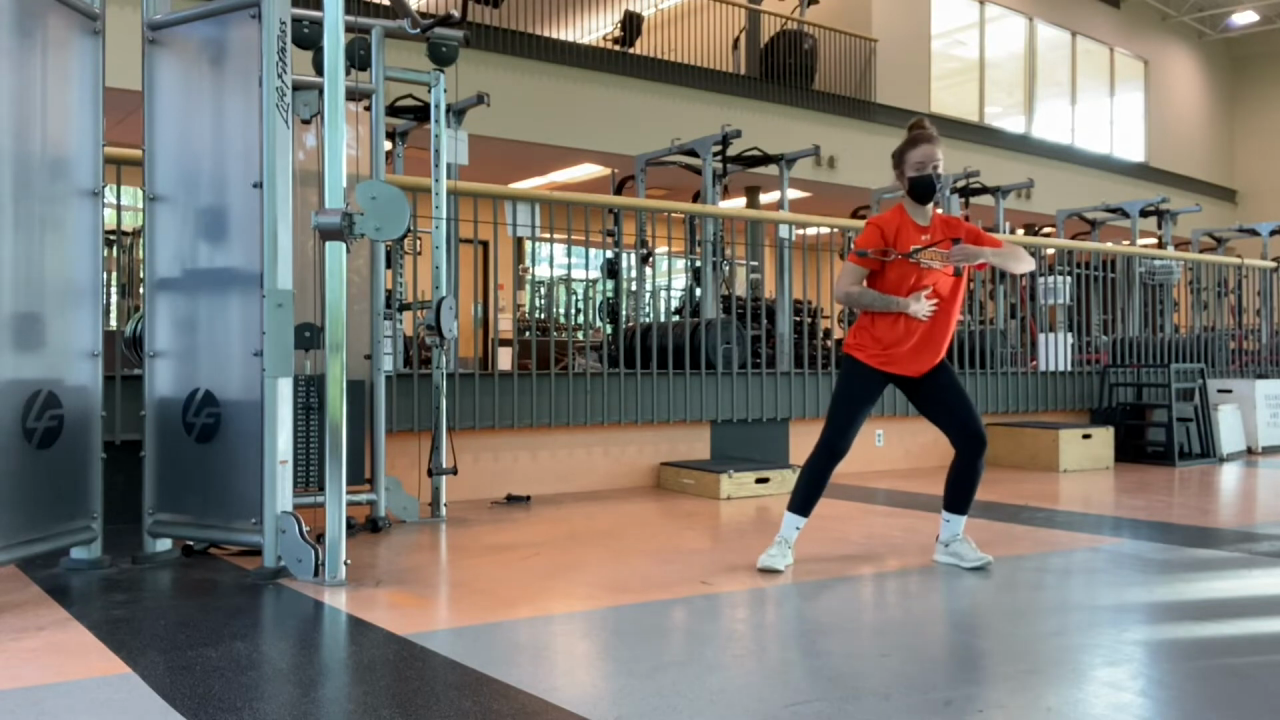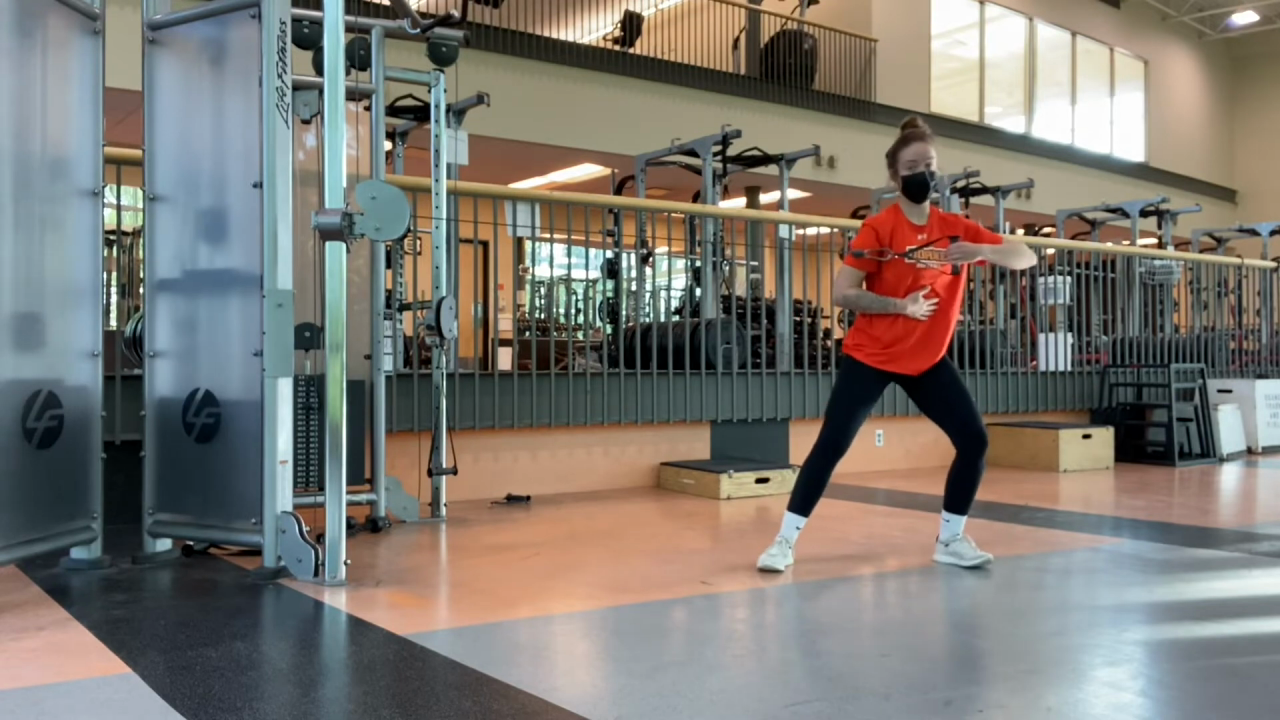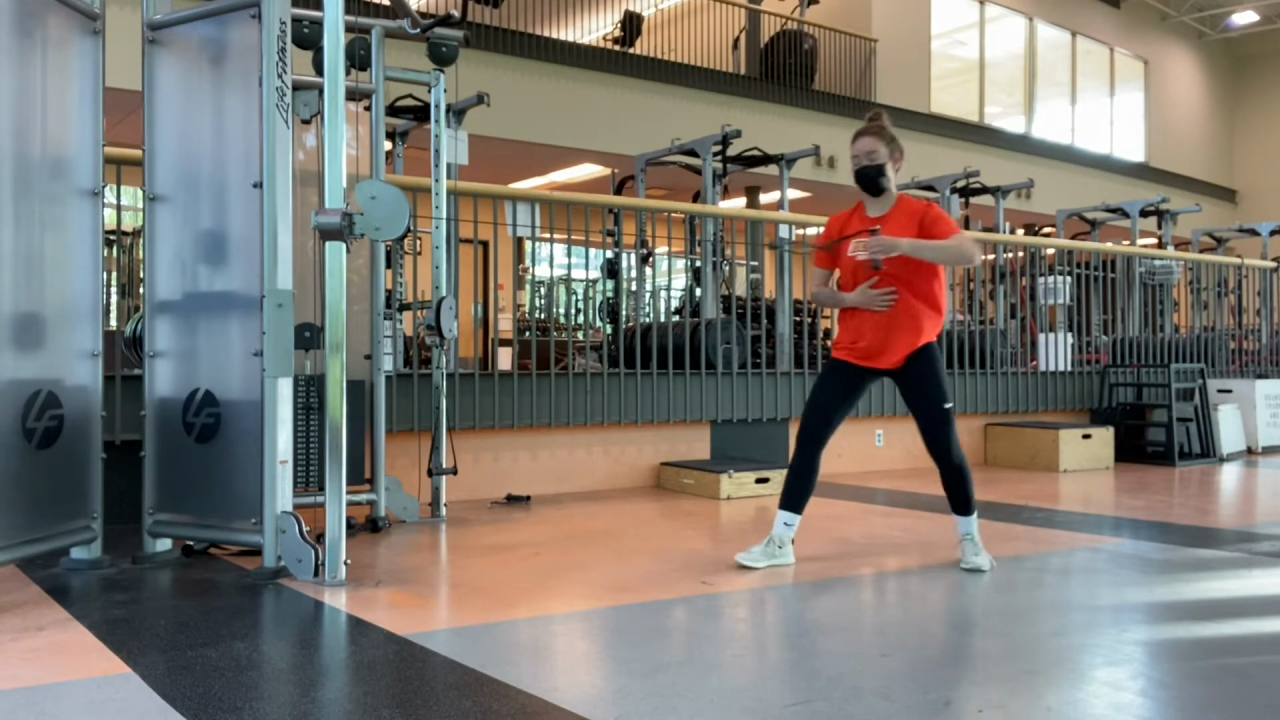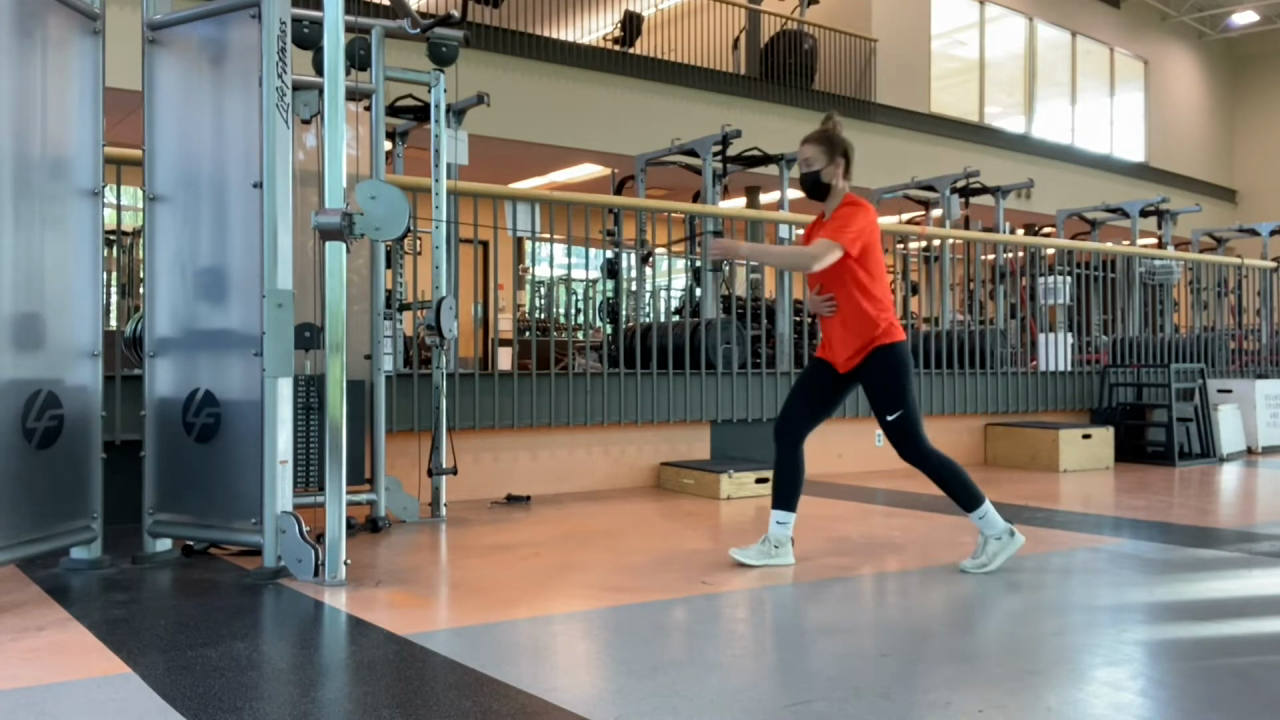
dt=0.3s
person 1, frame 1
left shoulder: (958, 231)
right shoulder: (883, 227)
left elbow: (1025, 262)
right elbow: (844, 291)
left wrist: (984, 254)
right wrist: (902, 304)
left hip: (927, 362)
right hip: (870, 357)
left knee: (973, 440)
right knee: (833, 445)
left ankle: (950, 540)
right ankle: (784, 541)
person 1, frame 2
left shoulder: (956, 228)
right shoulder: (878, 228)
left elbow: (1025, 256)
right elbow: (842, 294)
left wrist: (984, 251)
right wrist: (901, 305)
left hip: (929, 359)
right hip: (869, 356)
left knee: (974, 439)
right knee: (830, 444)
left ankle: (950, 539)
right ankle: (785, 541)
person 1, frame 3
left shoulder: (922, 213)
right shoulder: (840, 225)
left elbow: (972, 254)
right elbow: (816, 290)
left wrist: (902, 246)
right wrist: (851, 298)
left hip: (915, 349)
right hip: (853, 352)
left knee: (944, 446)
right knee: (809, 436)
left ankle: (969, 538)
right ankle: (779, 541)
person 1, frame 4
left shoulder: (856, 211)
right shoulder: (818, 224)
left elbow: (814, 259)
left wrist: (742, 249)
right wrist: (813, 304)
left hip: (879, 349)
right hip: (835, 353)
left knee: (912, 449)
right knee: (787, 430)
left ankle: (996, 533)
right ankle: (778, 540)
